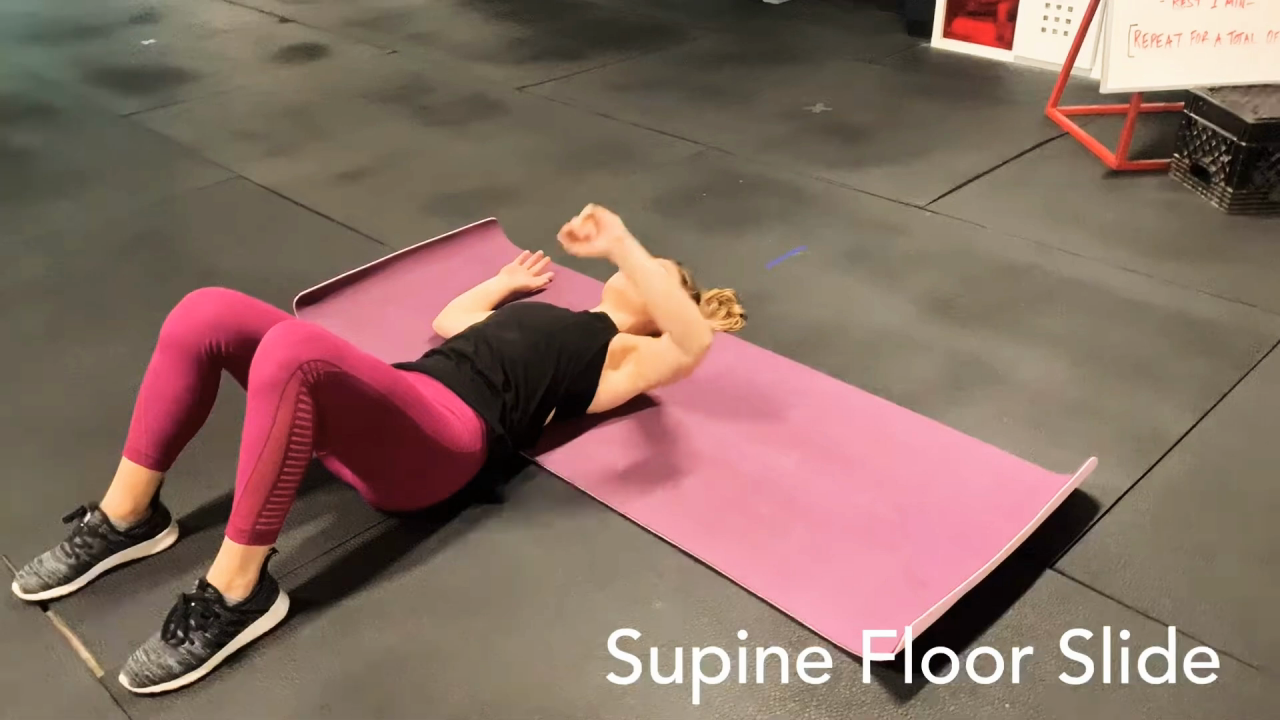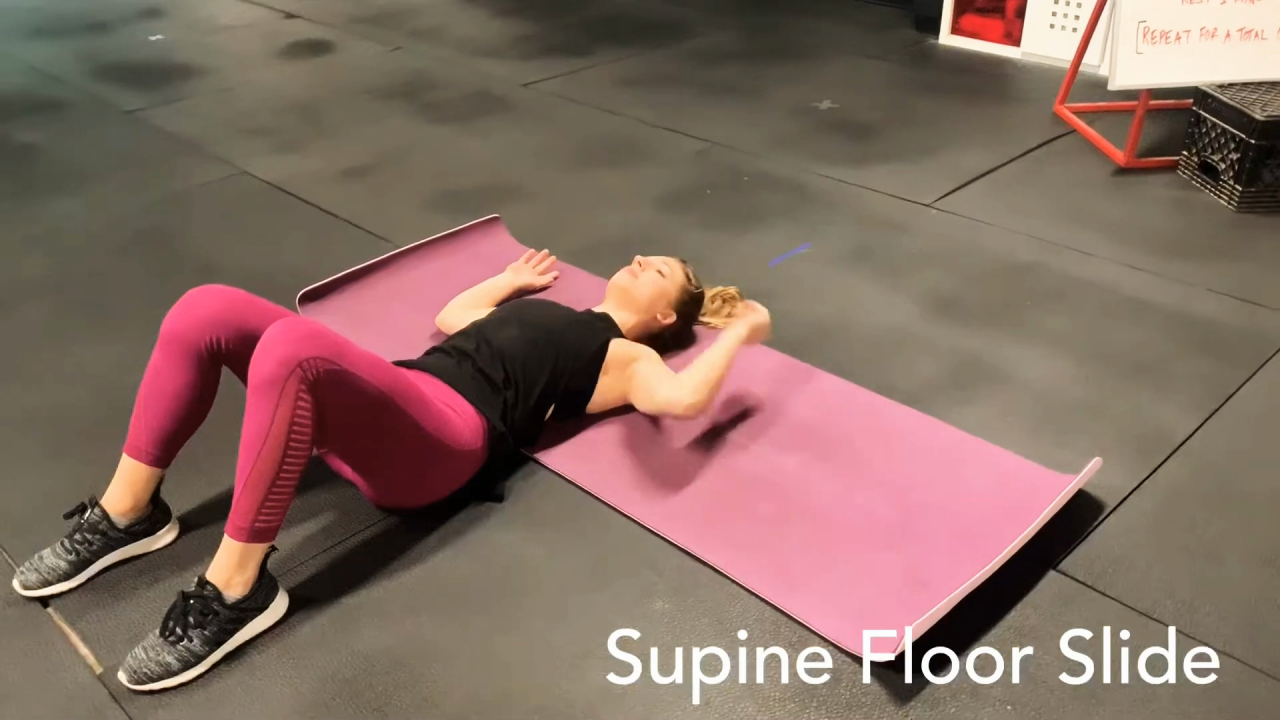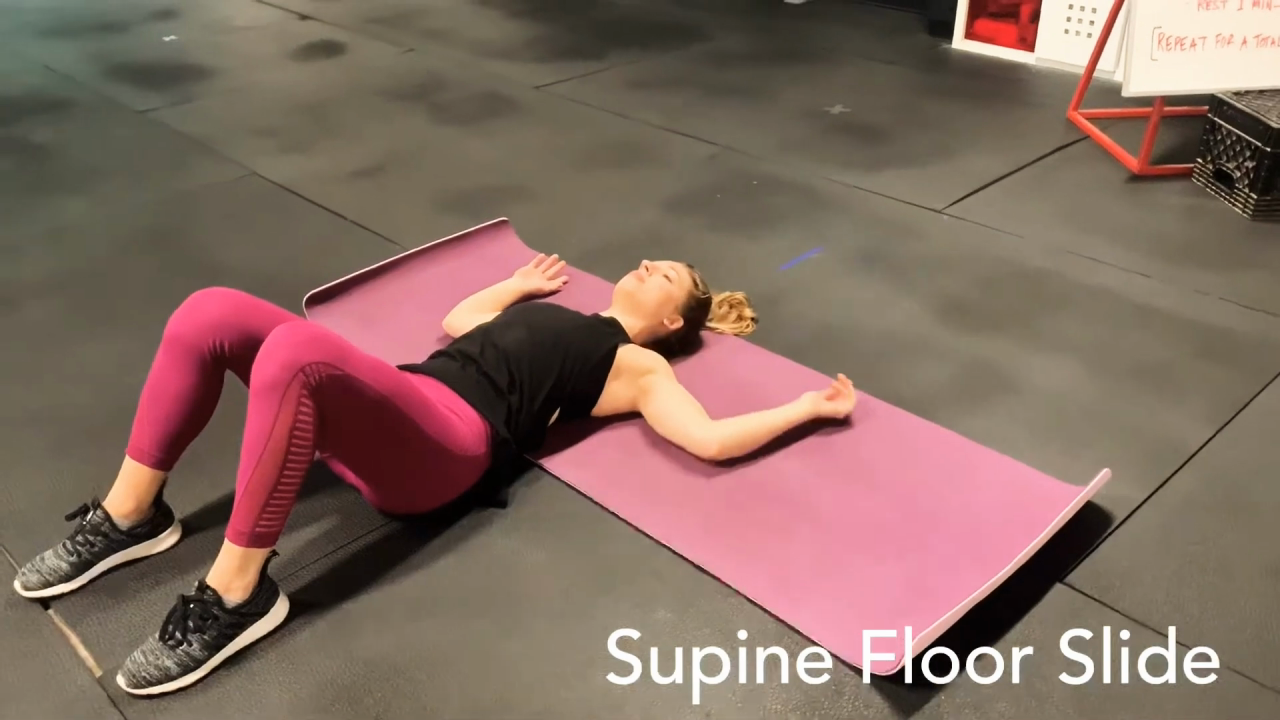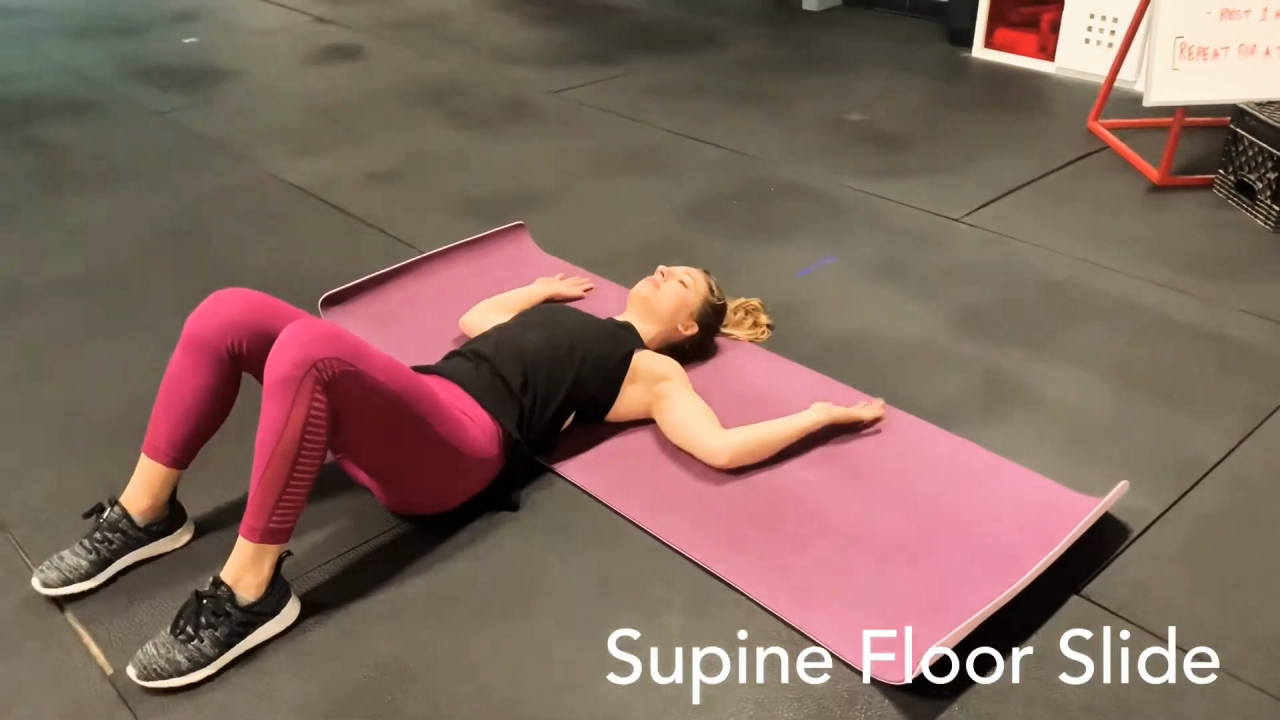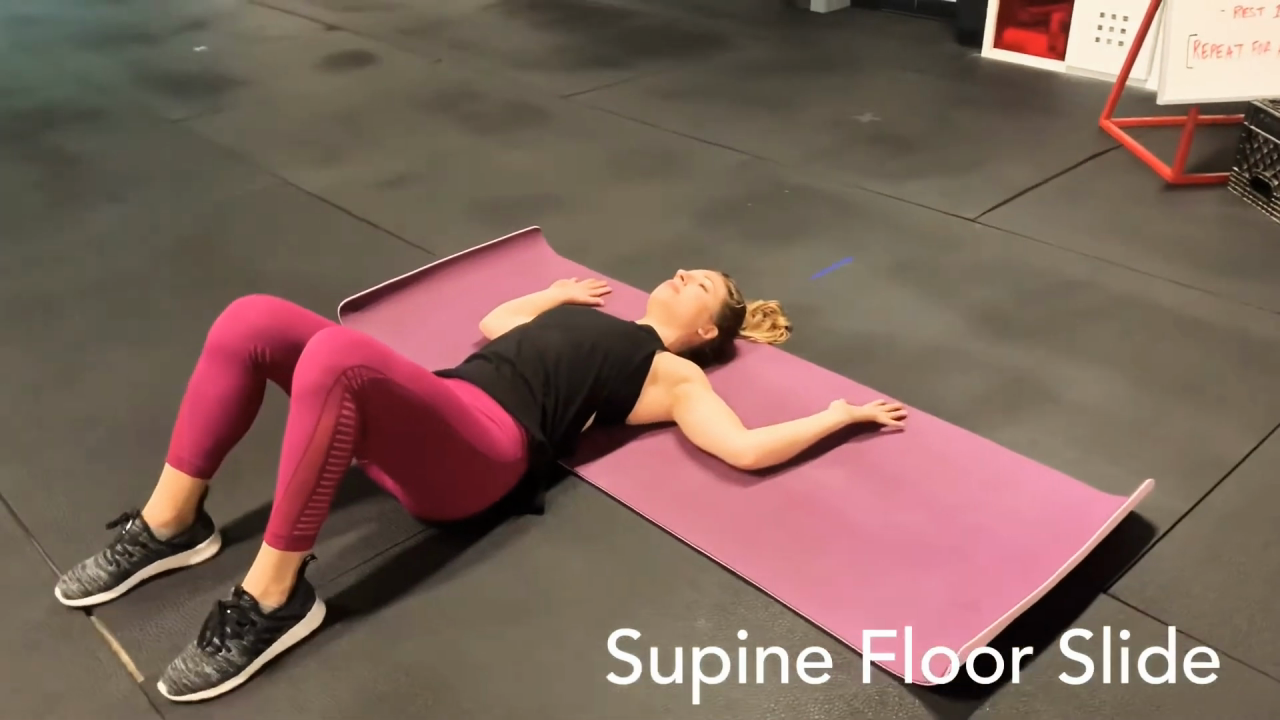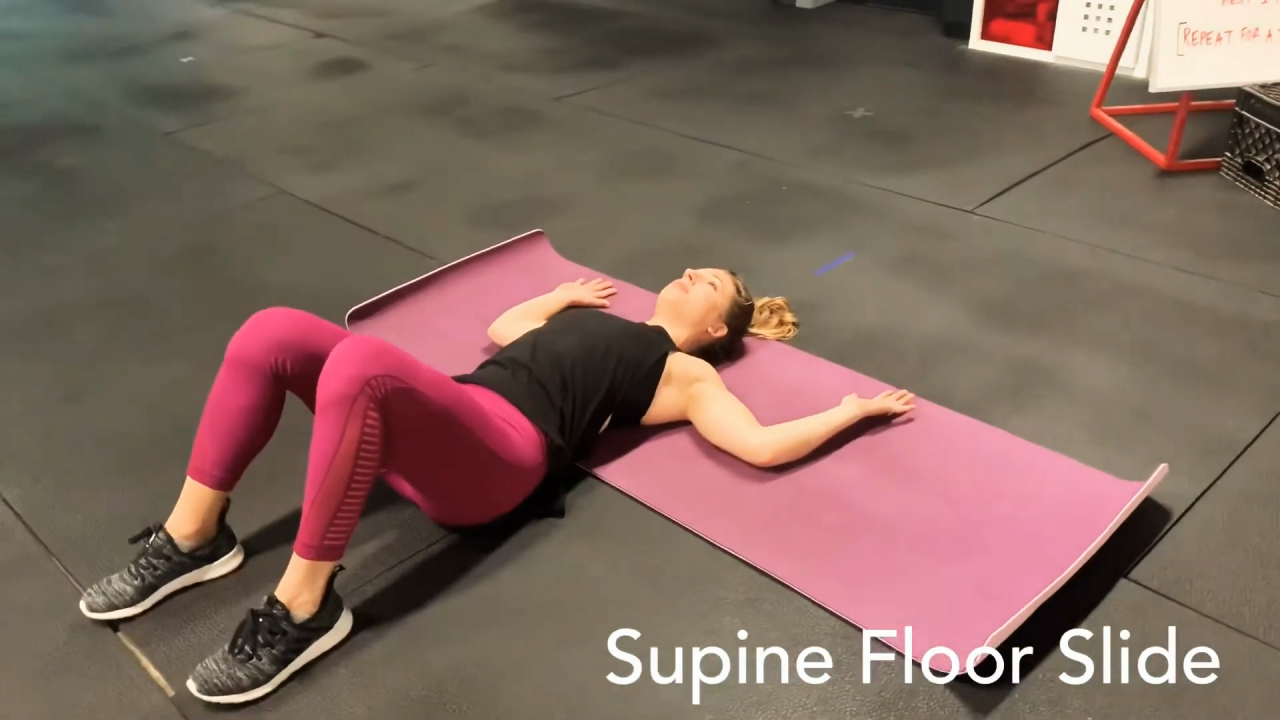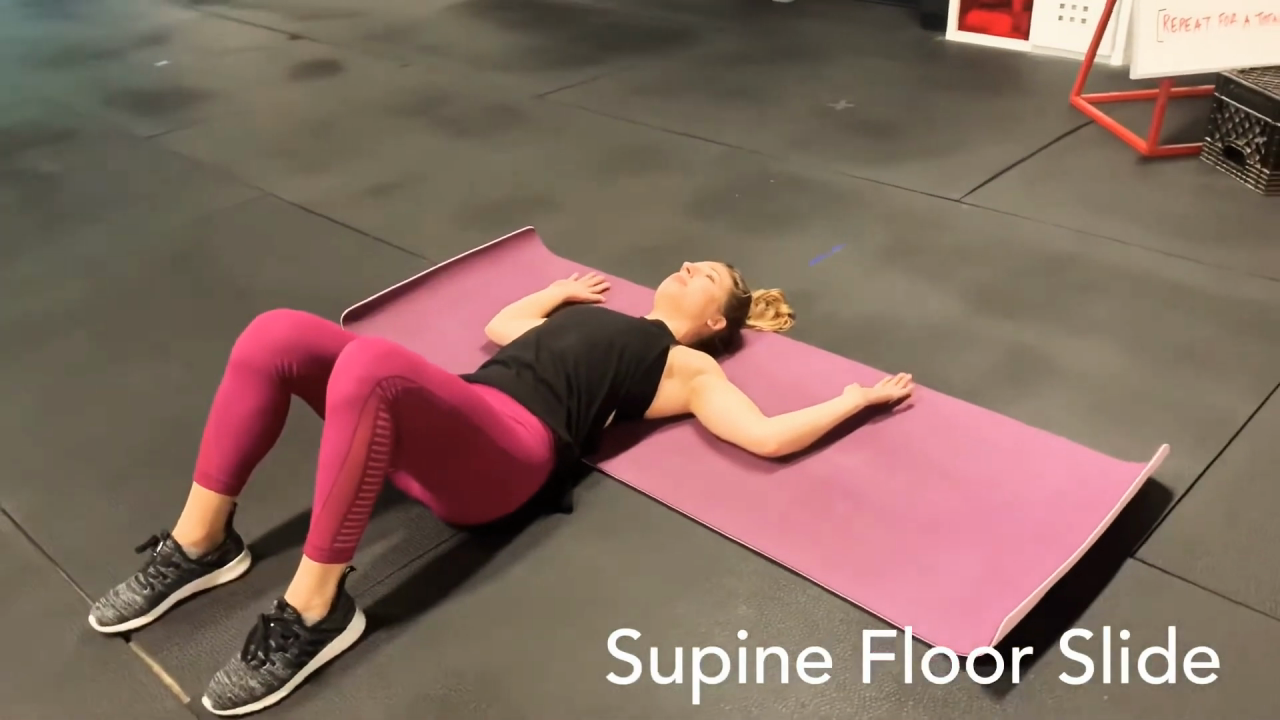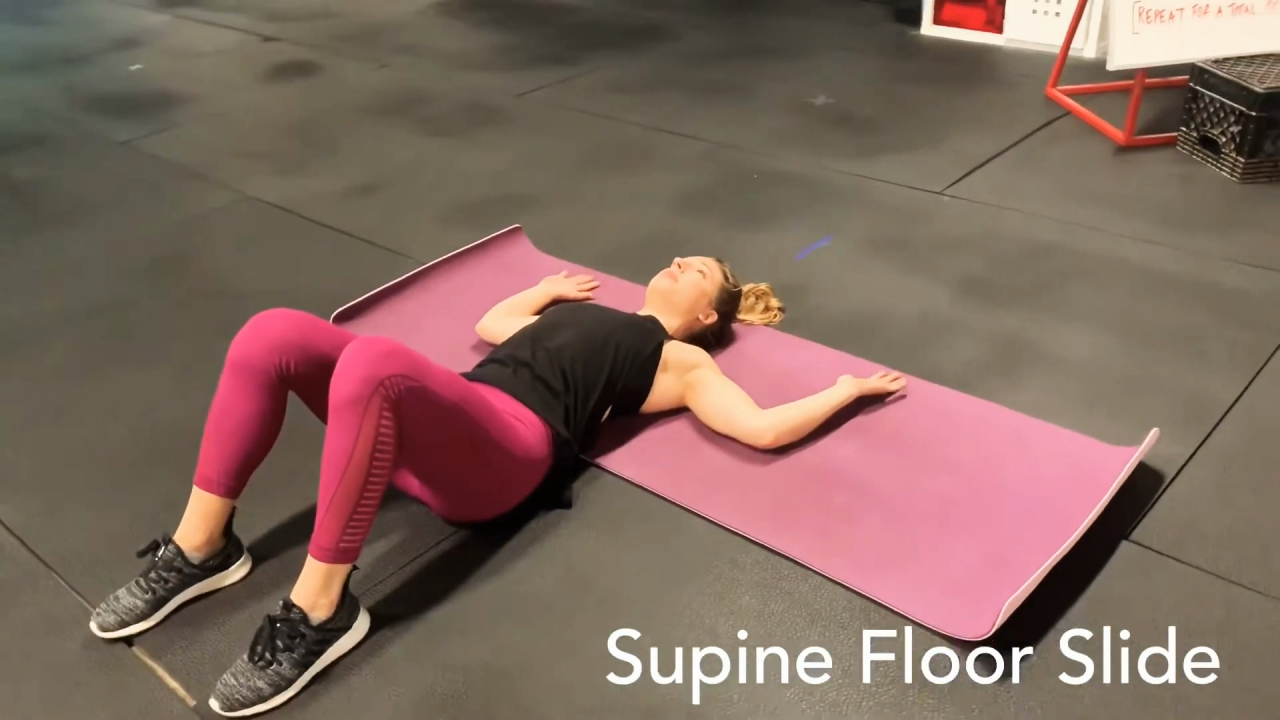
dt=0.4s
person 1, frame 1
left shoulder: (626, 357)
right shoulder: (543, 315)
left elbow: (694, 341)
right elbow: (447, 323)
left wrist: (622, 243)
right wrist: (505, 283)
left hip: (443, 438)
right hip: (385, 404)
left knee: (292, 349)
right knee: (207, 313)
left ankle: (236, 591)
right ankle: (125, 517)
person 1, frame 2
left shoulder: (627, 356)
right shoulder: (549, 310)
left elbow: (681, 397)
right elbow: (449, 317)
left wrist: (737, 331)
right wrist: (510, 279)
left hip: (442, 437)
right hip: (388, 401)
left knee: (291, 347)
right knee: (206, 311)
left ankle: (235, 589)
right ankle: (126, 512)
person 1, frame 3
left shoulder: (637, 364)
right shoulder: (553, 312)
left elbow: (710, 436)
right elbow: (458, 321)
left wrist: (808, 404)
right wrist: (517, 286)
left hip: (445, 441)
right hip: (392, 404)
left knee: (294, 351)
right knee: (212, 314)
left ankle: (237, 591)
right ankle: (131, 514)
person 1, frame 4
left shoulder: (651, 371)
right shoulder: (573, 318)
left elbow: (721, 447)
right elbow: (474, 321)
left wrist: (824, 414)
right wrist: (538, 288)
left hip: (459, 442)
right hip: (408, 404)
left knee: (306, 345)
right knee: (229, 313)
left ankle: (249, 590)
right ankle: (144, 514)
person 1, frame 5
left shoulder: (671, 372)
right shoulder: (586, 317)
left elbow: (745, 447)
right elbow: (493, 321)
left wrist: (841, 413)
right wrist: (556, 292)
left hip: (480, 449)
right hip: (424, 414)
left knee: (335, 353)
right knee: (252, 320)
left ankle: (273, 596)
right ankle: (170, 524)
person 1, frame 6
left shoulder: (684, 372)
right shoulder: (601, 320)
left elbow: (762, 444)
right elbow: (500, 329)
left wrist: (855, 408)
right wrist: (563, 294)
left hip: (501, 451)
right hip: (442, 421)
left knee: (358, 365)
right knee: (272, 333)
left ankle: (304, 606)
right ankle: (193, 537)
person 1, frame 7
left shoulder: (688, 366)
right shoulder: (591, 316)
left elbow: (768, 435)
right elbow: (499, 326)
left wrist: (858, 398)
right wrist: (561, 290)
left hip: (508, 449)
right hip: (444, 422)
left knee: (369, 363)
right knee: (276, 335)
left ankle: (316, 609)
right ankle: (201, 542)
person 1, frame 8
left shoulder: (680, 361)
right shoulder: (584, 312)
left elbow: (763, 428)
right elbow: (491, 324)
left wrist: (849, 388)
right wrist: (550, 288)
left hip: (507, 445)
right hip: (441, 418)
left knee: (371, 362)
right knee: (272, 335)
left ankle: (320, 609)
right ankle: (200, 548)
